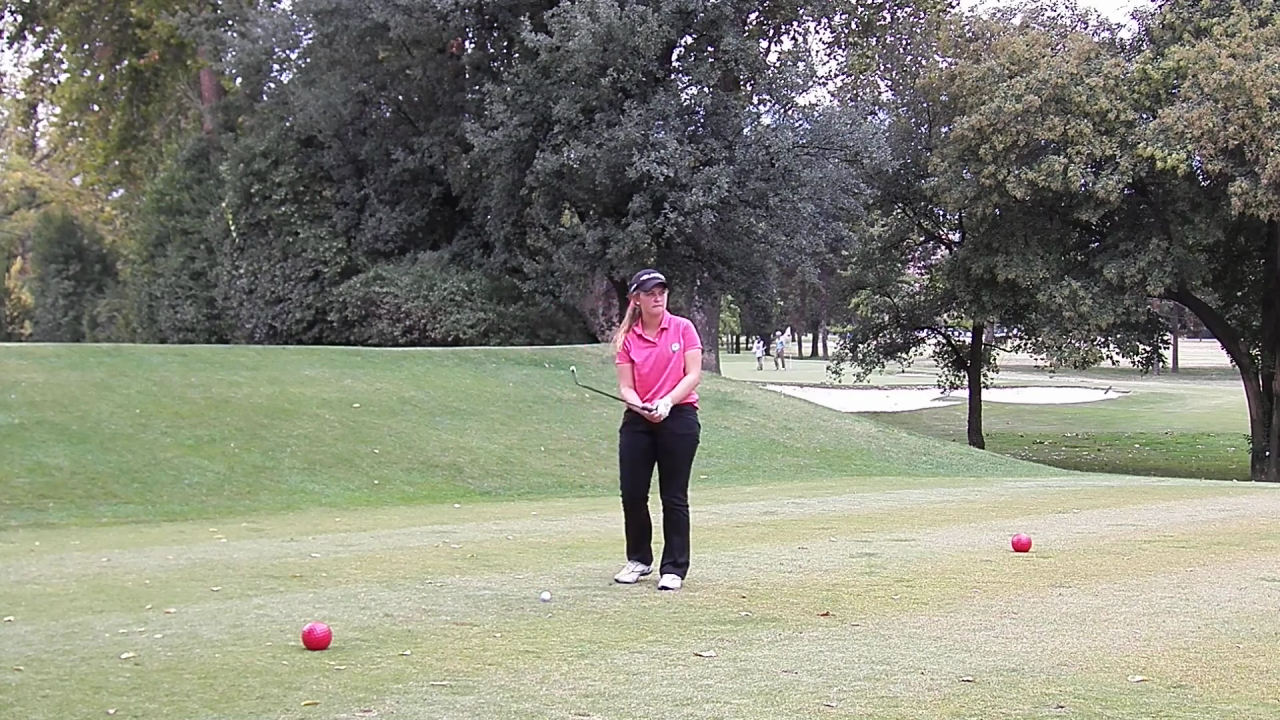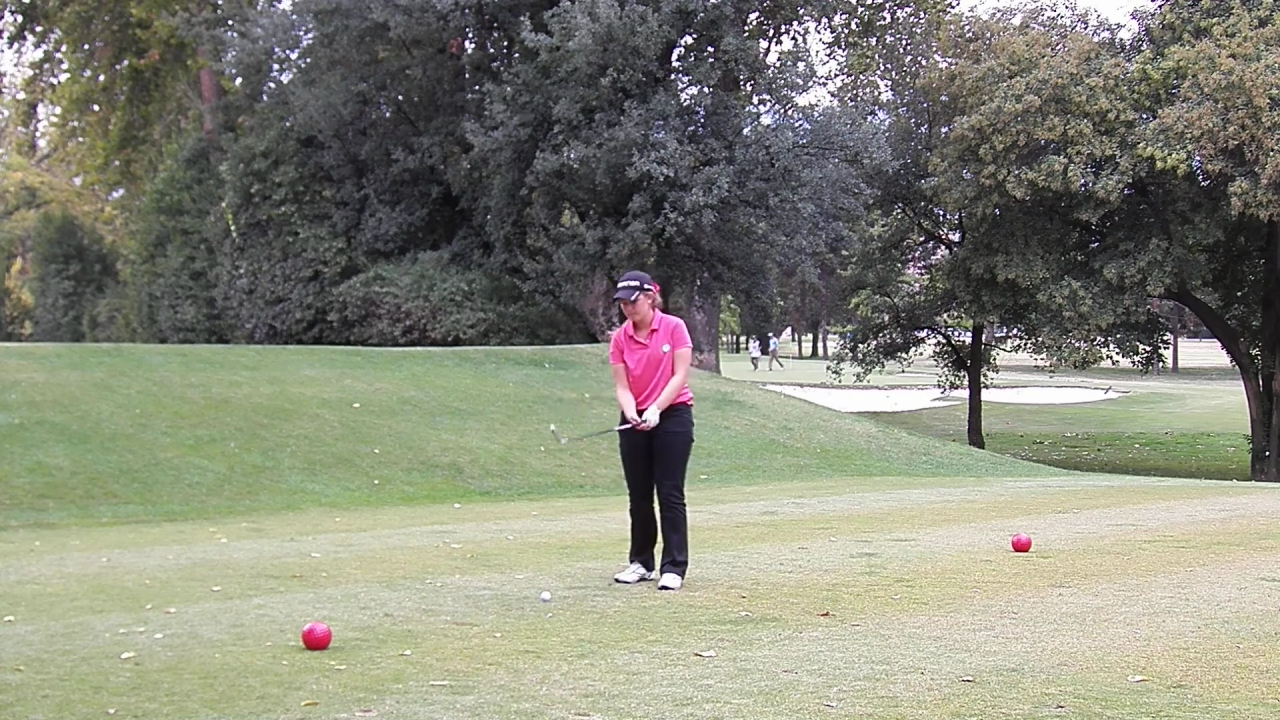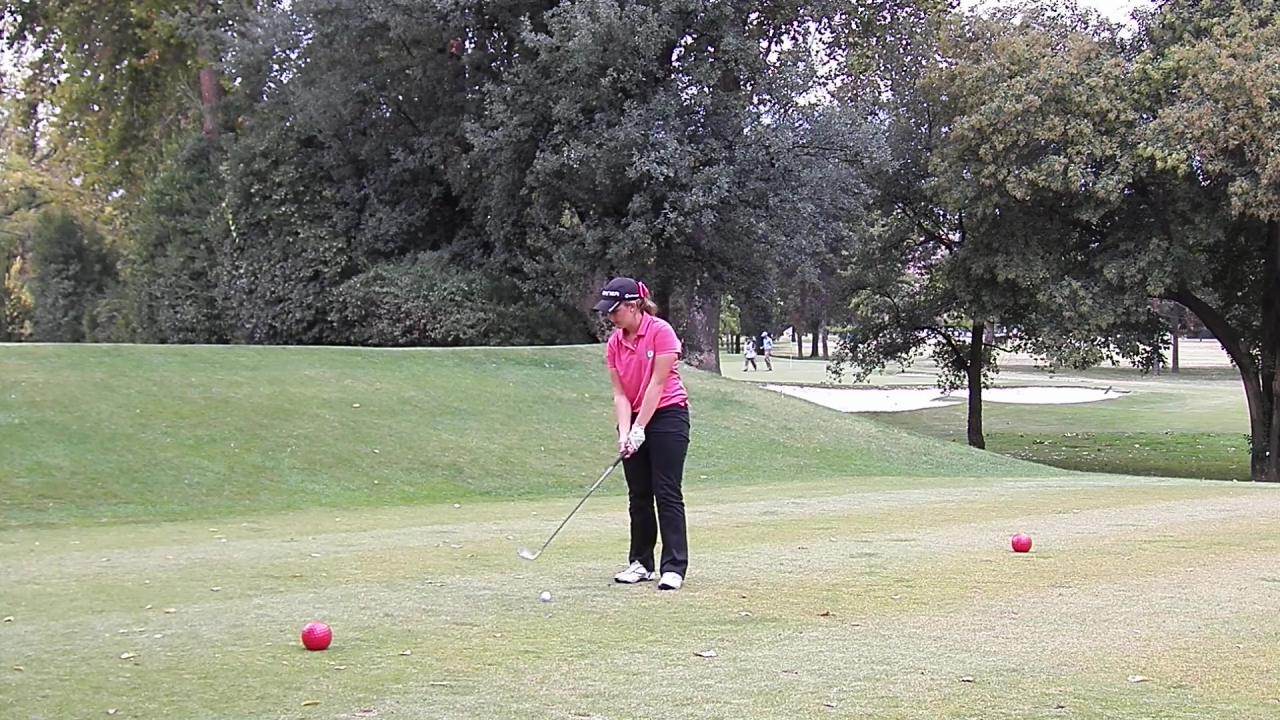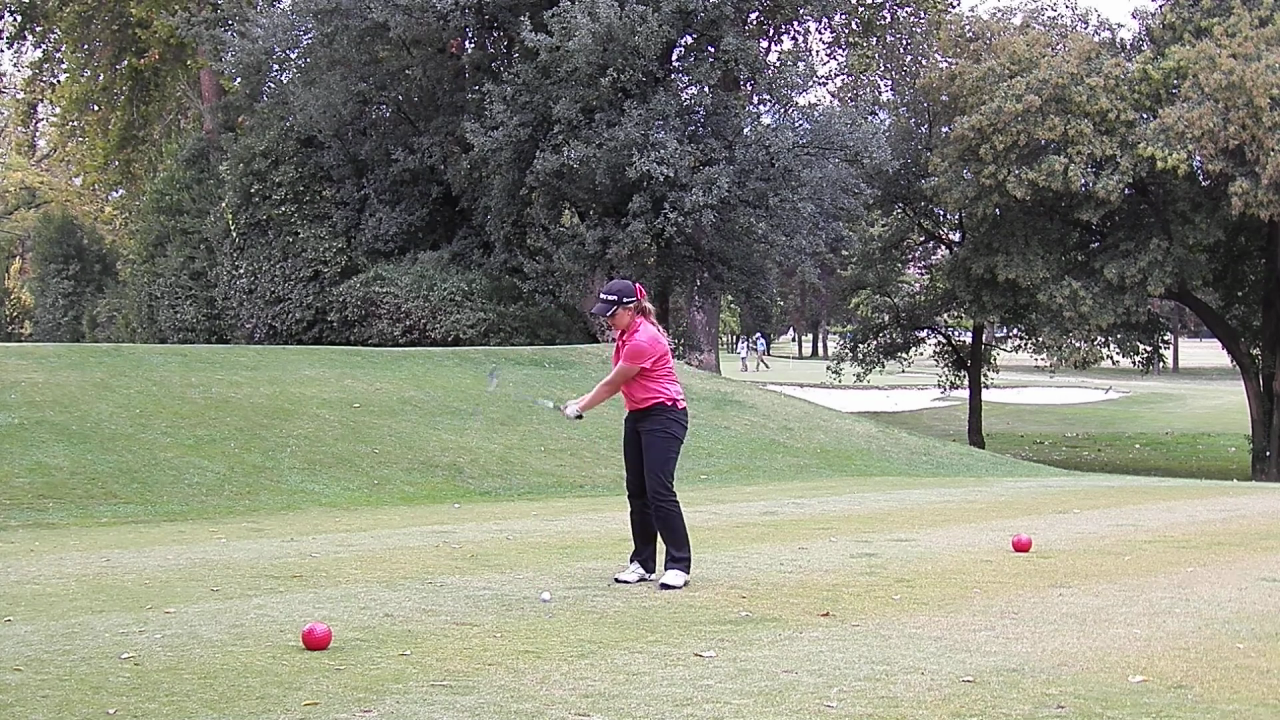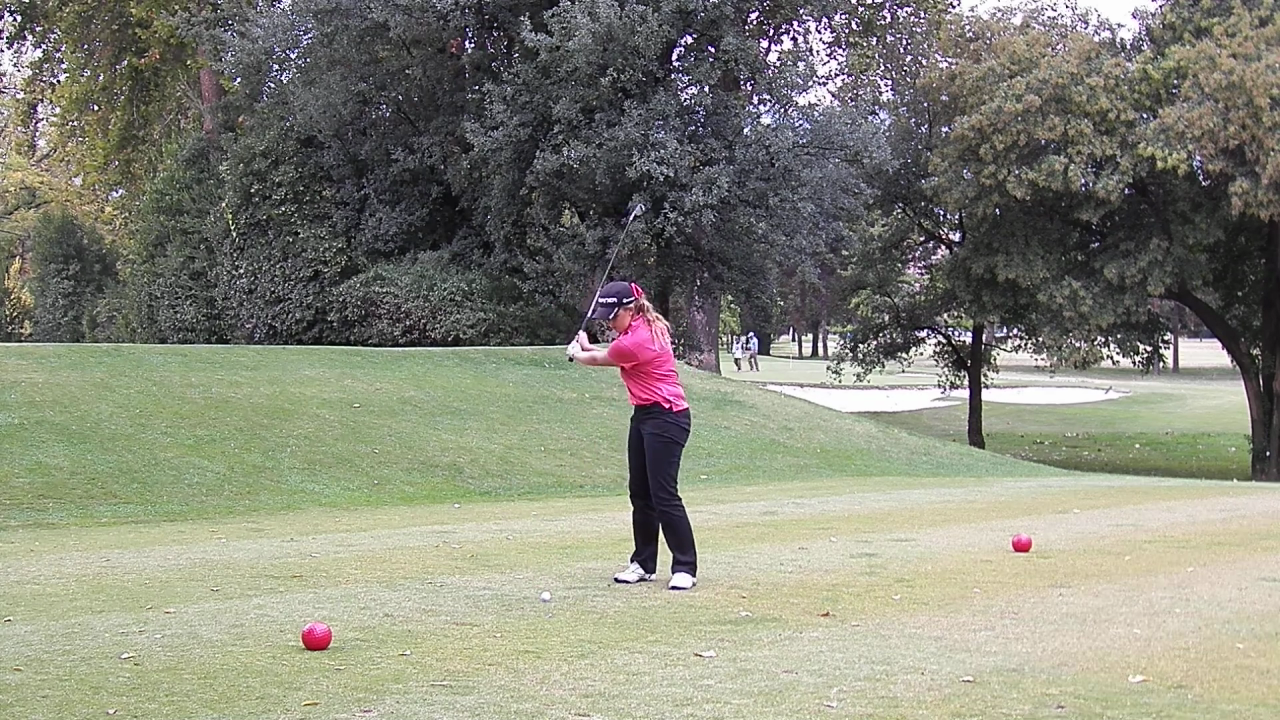
dt=0.3s
person 1, frame 1
left shoulder: (683, 328)
right shoulder: (626, 337)
left elbow: (694, 375)
right elbow: (625, 387)
left wrist: (667, 401)
right wrist: (641, 406)
left hip: (679, 419)
right hip: (638, 421)
left knee: (674, 496)
right knee: (632, 493)
left ankle: (674, 567)
right ankle: (639, 558)
person 1, frame 2
left shoulder: (674, 327)
right shoulder: (619, 339)
left elbow: (680, 376)
right elbow: (622, 387)
left wrist: (654, 411)
right wrist: (633, 417)
left hip: (672, 417)
right hip: (635, 421)
left knee: (670, 494)
right knee: (639, 495)
left ankle: (673, 567)
right ankle: (641, 562)
person 1, frame 3
left shoulder: (661, 331)
right shoulder: (614, 343)
left elbow: (657, 384)
right elbow: (620, 393)
left wrist: (641, 429)
right wrist: (625, 433)
left hip: (667, 417)
right hip: (633, 422)
left knee: (667, 493)
right knee: (639, 495)
left ankle: (673, 566)
right ankle: (641, 562)
person 1, frame 4
left shoulder: (643, 340)
right shoulder: (628, 334)
left elbow: (614, 382)
right elbow: (616, 381)
left wrist: (581, 406)
right wrist: (583, 401)
left hip: (663, 417)
right hip: (638, 417)
left knee: (660, 490)
right knee: (637, 492)
left ankle: (678, 564)
right ankle: (643, 562)
person 1, frame 5
left shoulder: (633, 342)
right shoulder: (645, 328)
left elbow: (601, 360)
right elbow: (614, 356)
left wrist: (579, 353)
right wrist: (587, 347)
left hip: (665, 419)
right hip: (646, 416)
left knee: (663, 494)
right knee: (640, 492)
left ankle: (685, 567)
right ankle: (643, 563)
